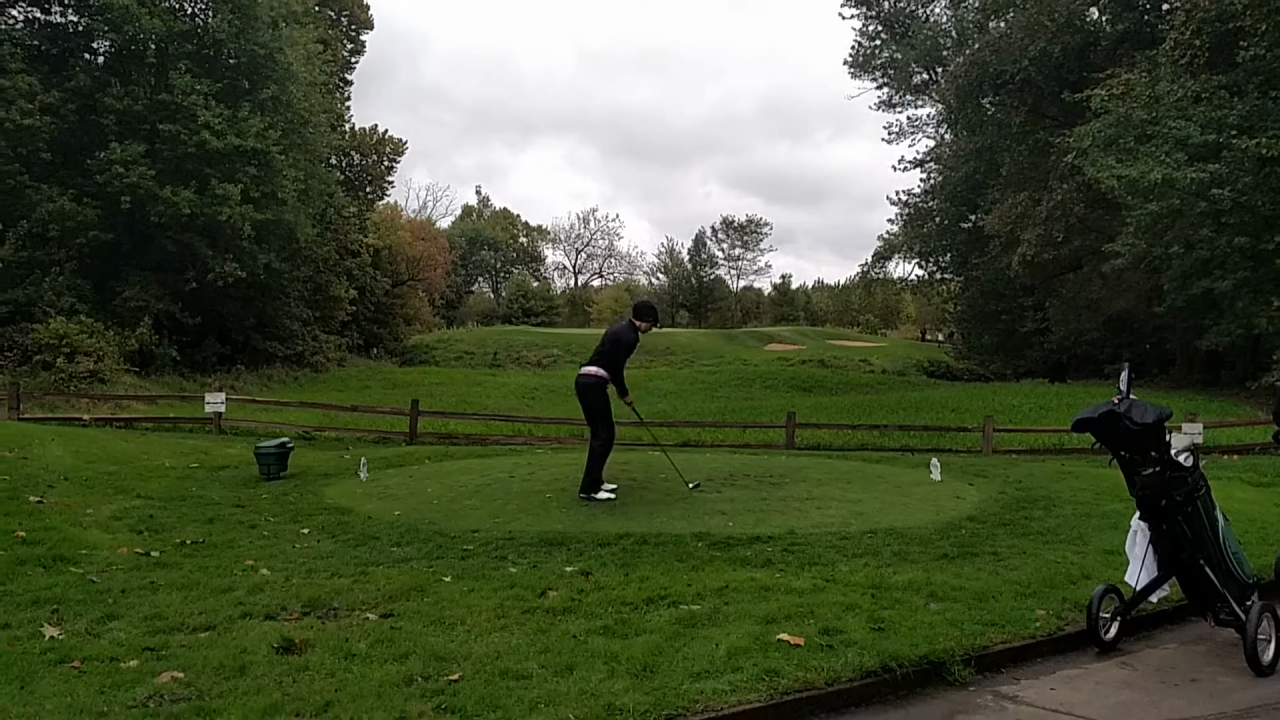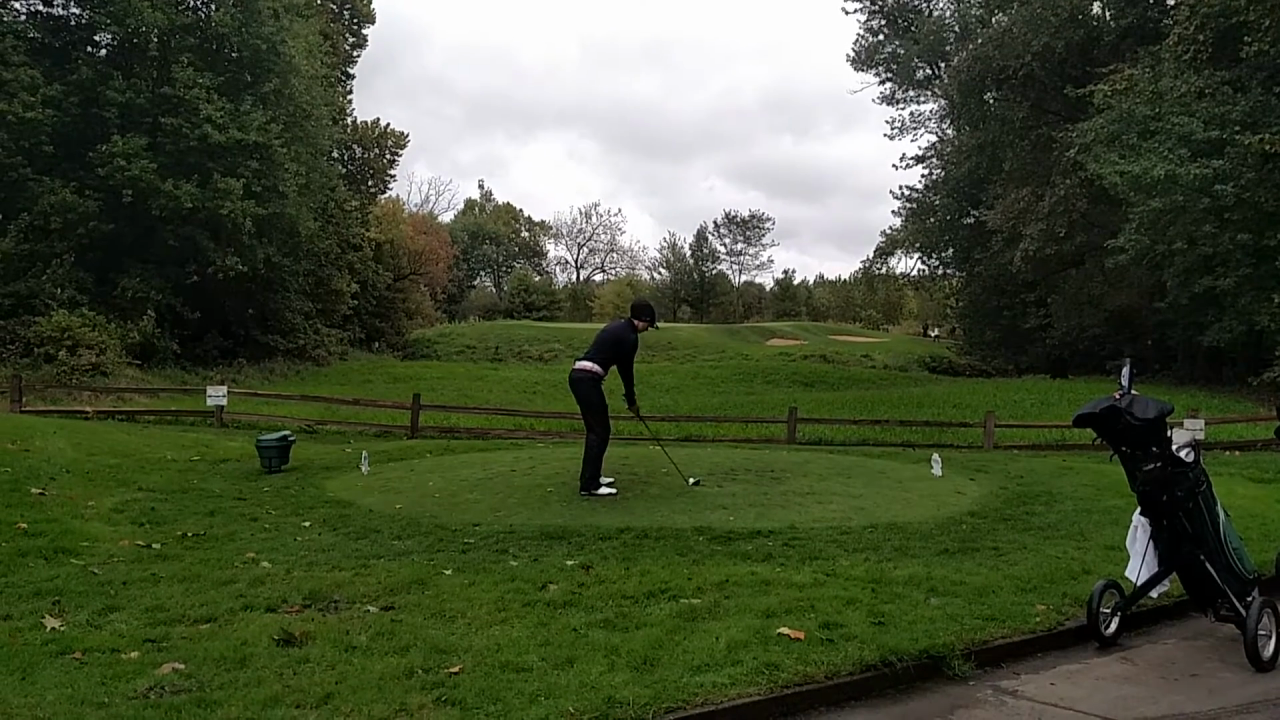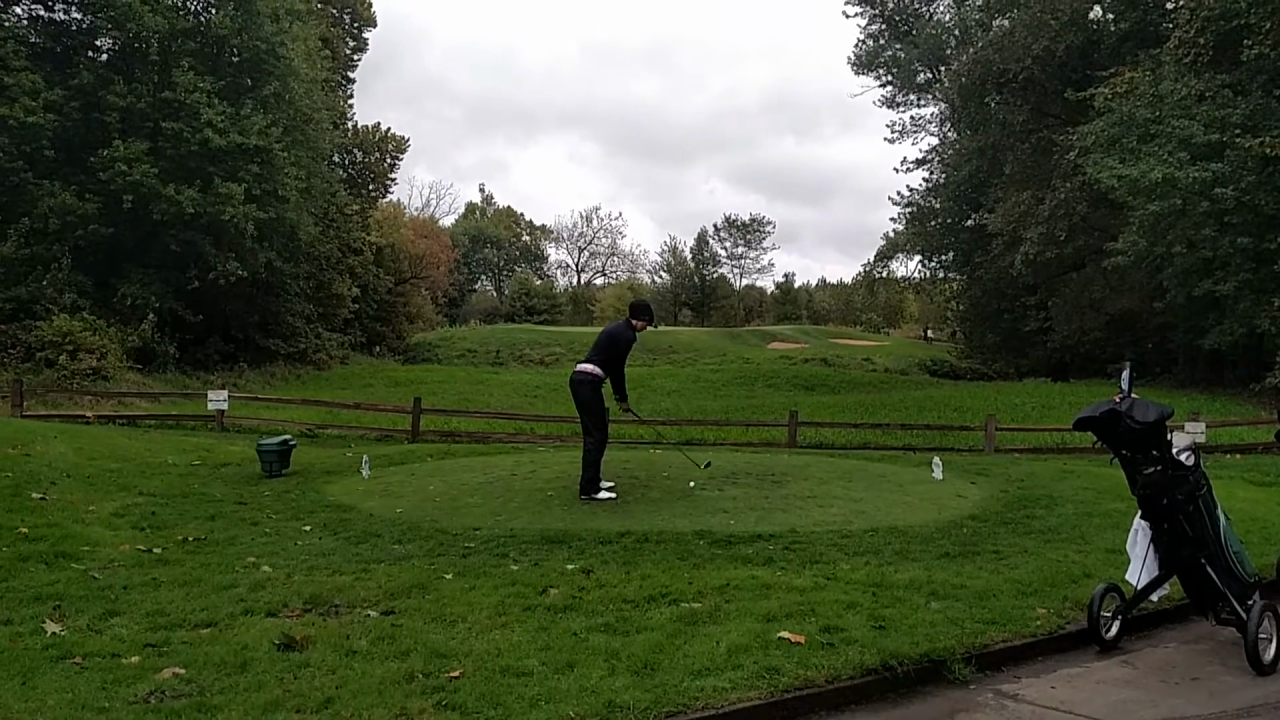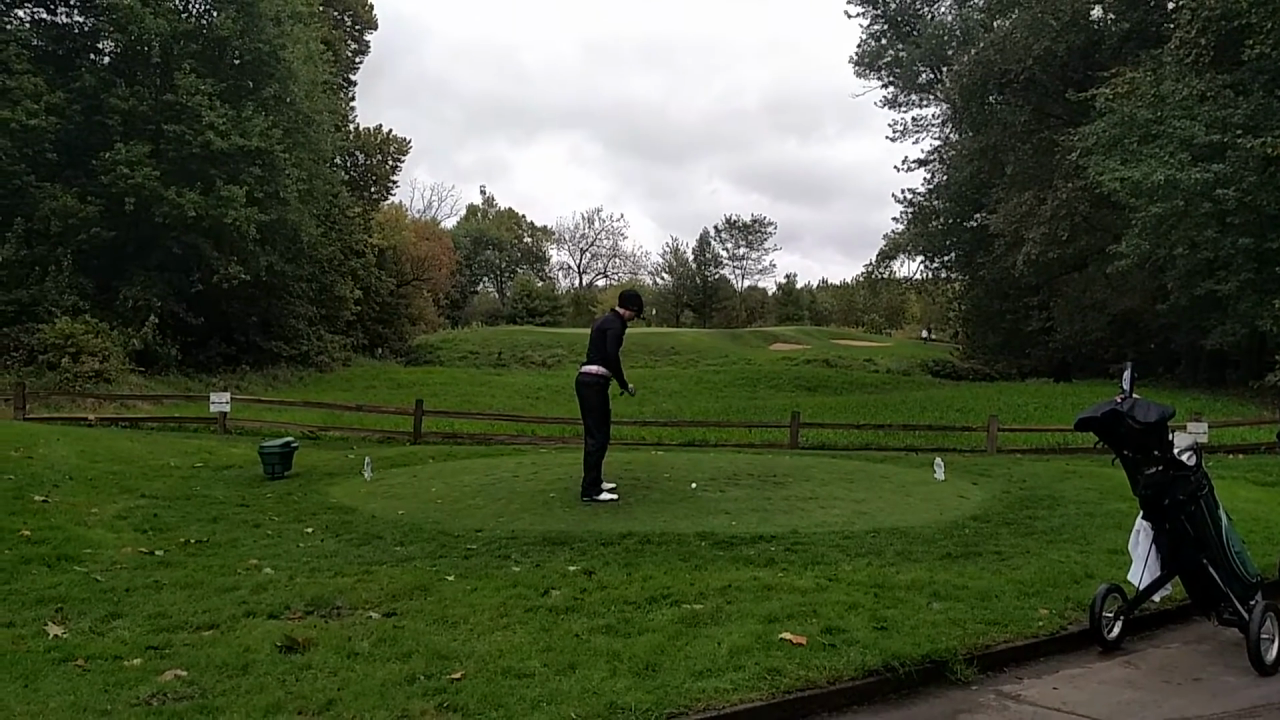
dt=1s
person 1, frame 1
left shoulder: (620, 328)
right shoulder: (630, 336)
right elbow: (616, 367)
left wrist: (620, 390)
right wrist: (624, 393)
left hip: (585, 380)
right hip: (594, 383)
left knee: (599, 432)
right knee: (605, 434)
left ankle: (593, 481)
right ankle: (589, 487)
person 1, frame 2
left shoulder: (618, 326)
right shoulder: (629, 337)
left elbow: (620, 366)
right elbow: (626, 369)
left wrist: (629, 395)
right wrist: (632, 400)
left hip: (579, 375)
right hip: (588, 378)
left knee: (596, 429)
right knee: (600, 431)
left ankle: (590, 476)
right ankle: (590, 485)
person 1, frame 3
left shoulder: (618, 328)
right shoulder: (626, 335)
right elbow: (617, 369)
left wrist: (619, 395)
right wrist: (623, 399)
left hip: (581, 379)
right hip: (588, 381)
left knee: (595, 432)
right knee: (597, 434)
left ankle: (592, 480)
right ankle: (589, 488)
person 1, frame 4
left shoulder: (604, 320)
right shoulder: (615, 324)
right elbow: (612, 356)
left wrist: (618, 379)
right wrist: (624, 383)
left hip: (587, 379)
right hip: (594, 382)
left knee: (596, 433)
right knee: (598, 435)
left ankle: (594, 481)
right ankle: (590, 490)
